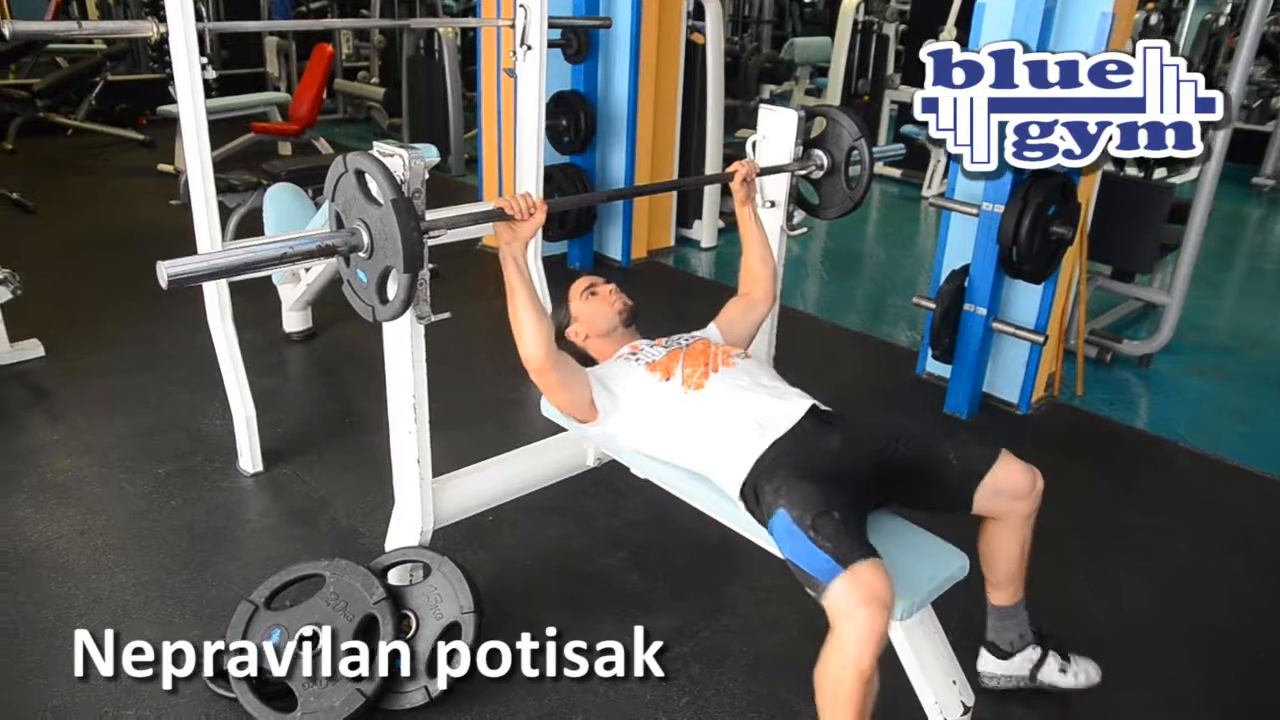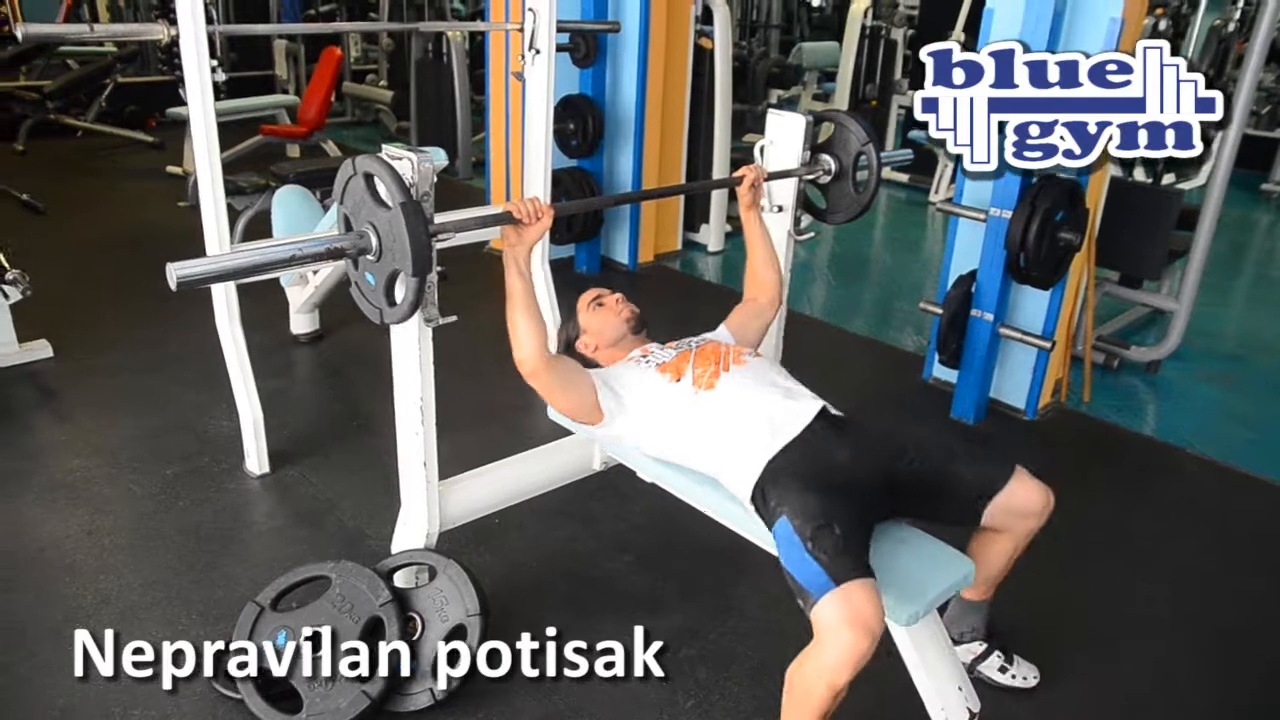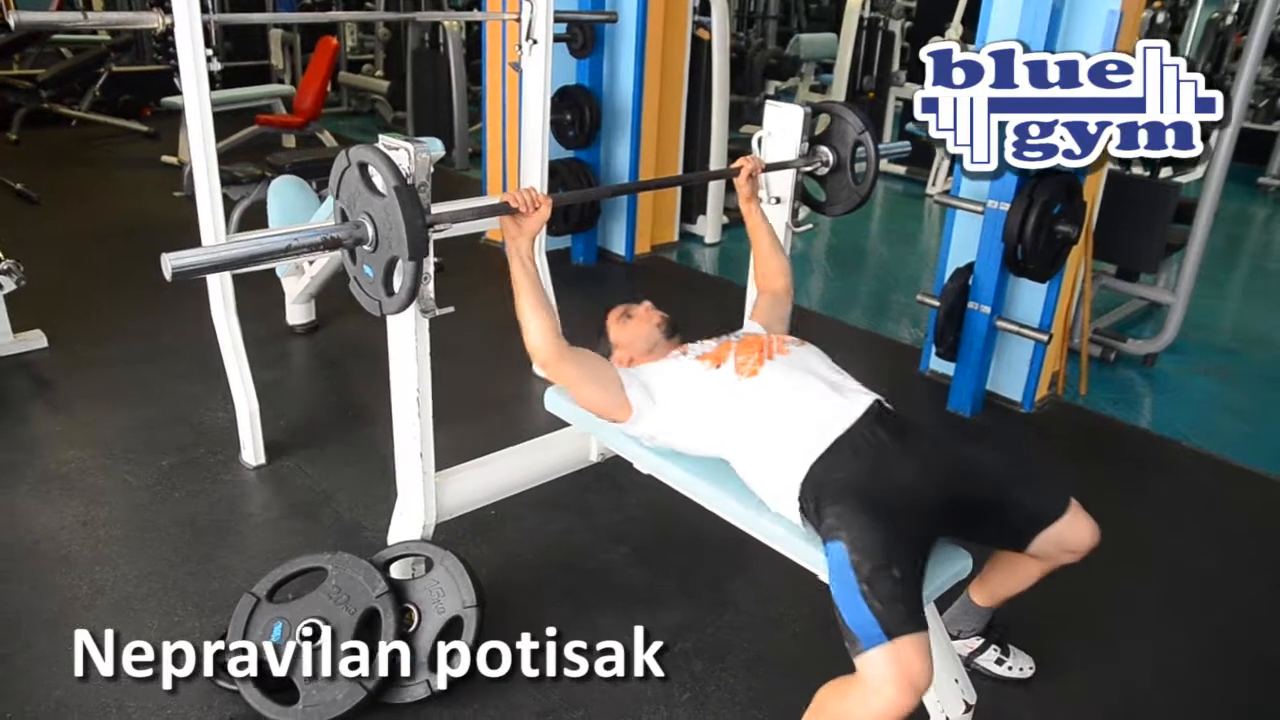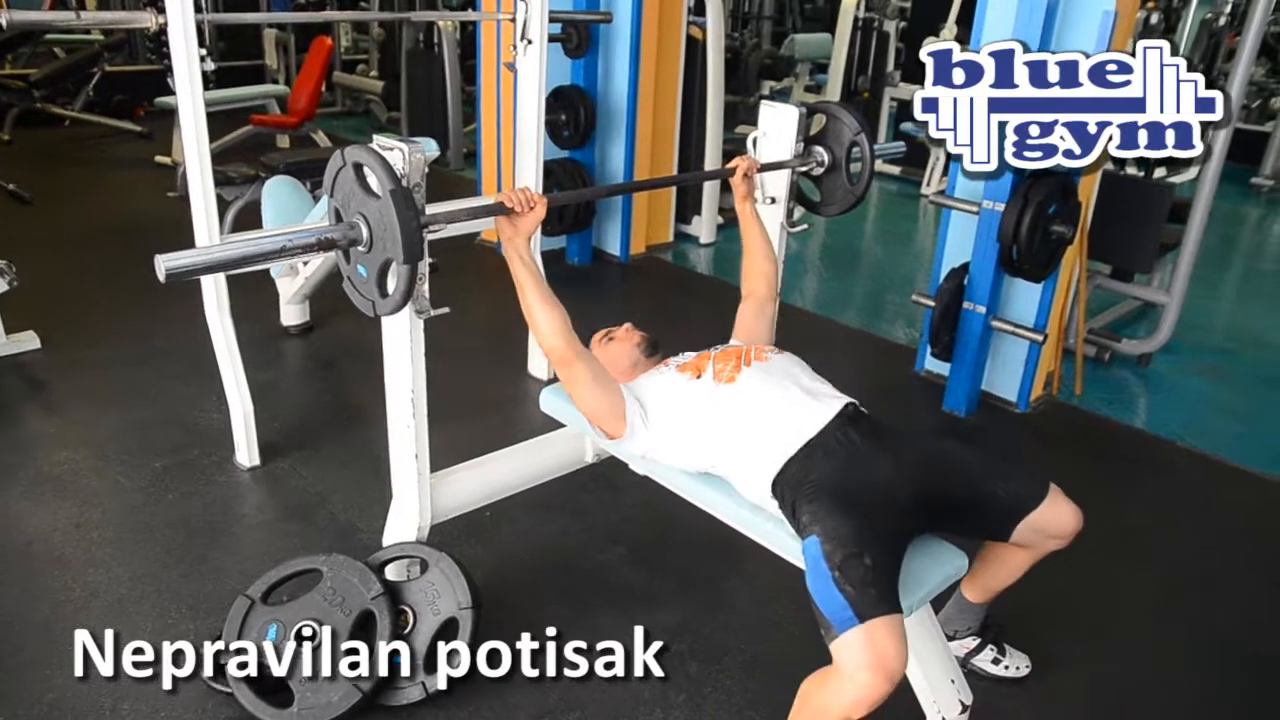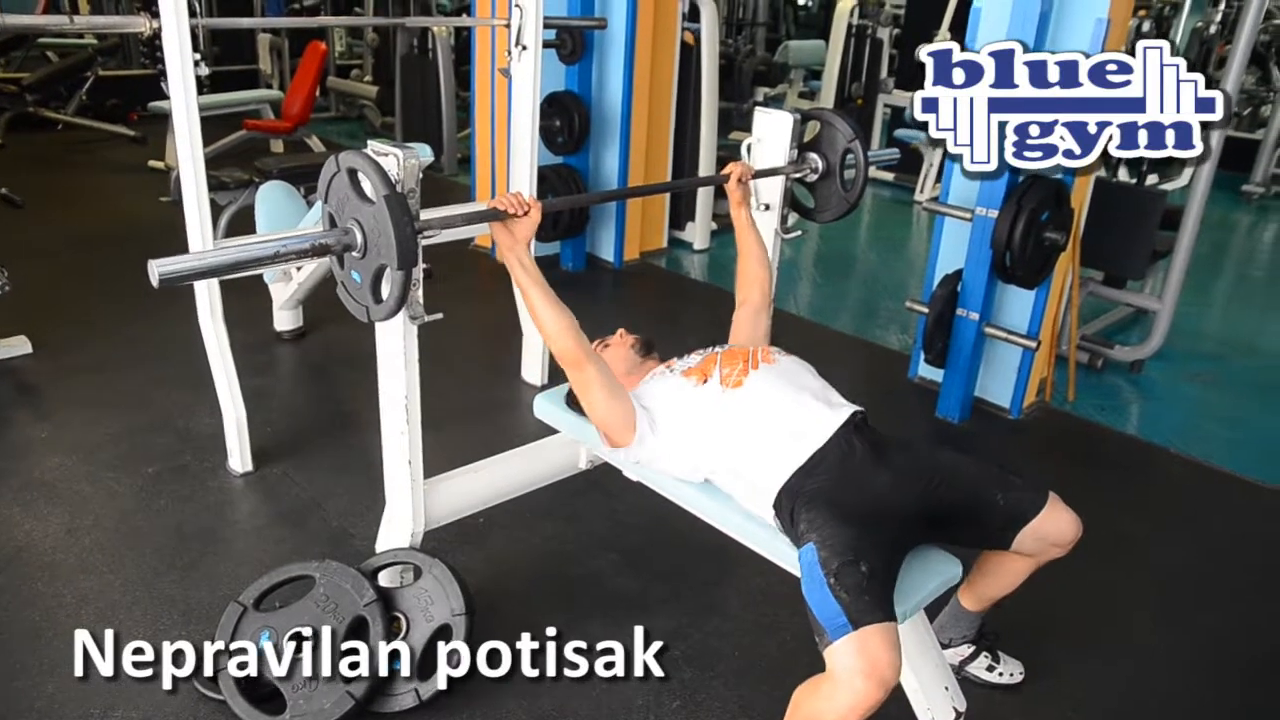
dt=0.4s
person 1, frame 1
left shoulder: (697, 341)
right shoulder: (603, 391)
left elbow: (759, 293)
right elbow: (541, 362)
left wrist: (744, 203)
right wrist: (513, 249)
left hip: (831, 430)
right hip: (776, 470)
left knee: (1020, 486)
right knee: (864, 609)
left ankle: (1010, 649)
person 1, frame 2
left shoulder: (705, 343)
right shoulder: (609, 392)
left elbow: (765, 296)
right elbow: (535, 363)
left wrist: (749, 208)
right wrist: (517, 251)
left hip: (844, 435)
right hip: (786, 474)
left knee: (1029, 501)
right knee: (851, 632)
left ankle: (962, 632)
person 1, frame 3
left shoulder: (738, 342)
right shoulder: (644, 391)
left elbow: (778, 287)
right elbow: (549, 354)
left wrist: (749, 200)
right wrist: (520, 245)
left hip: (899, 439)
right hip: (837, 477)
left knee: (1074, 534)
left ankle: (964, 627)
person 1, frame 4
left shoulder: (726, 358)
right shoulder: (633, 408)
left elbow: (761, 290)
right elbow: (562, 350)
left wrist: (744, 201)
right wrist: (516, 244)
left hip: (870, 439)
right hip: (814, 479)
left knee: (1057, 521)
right knee: (871, 670)
left ankle: (958, 626)
person 1, frame 5
left shoulder: (719, 360)
right shoulder: (636, 418)
left elbow: (756, 296)
right elbow: (571, 355)
left wrist: (740, 206)
right wrist: (514, 250)
left hip: (873, 449)
right hip: (816, 489)
left knee: (1057, 529)
left ankle: (954, 634)
